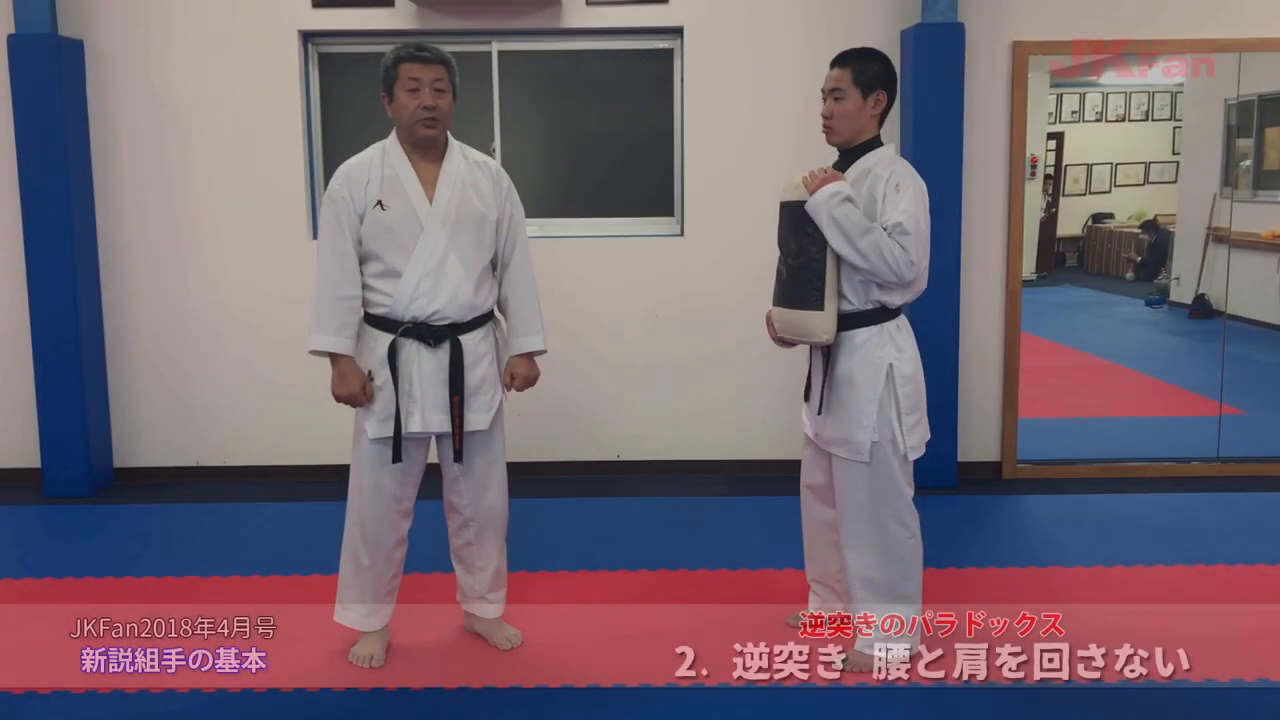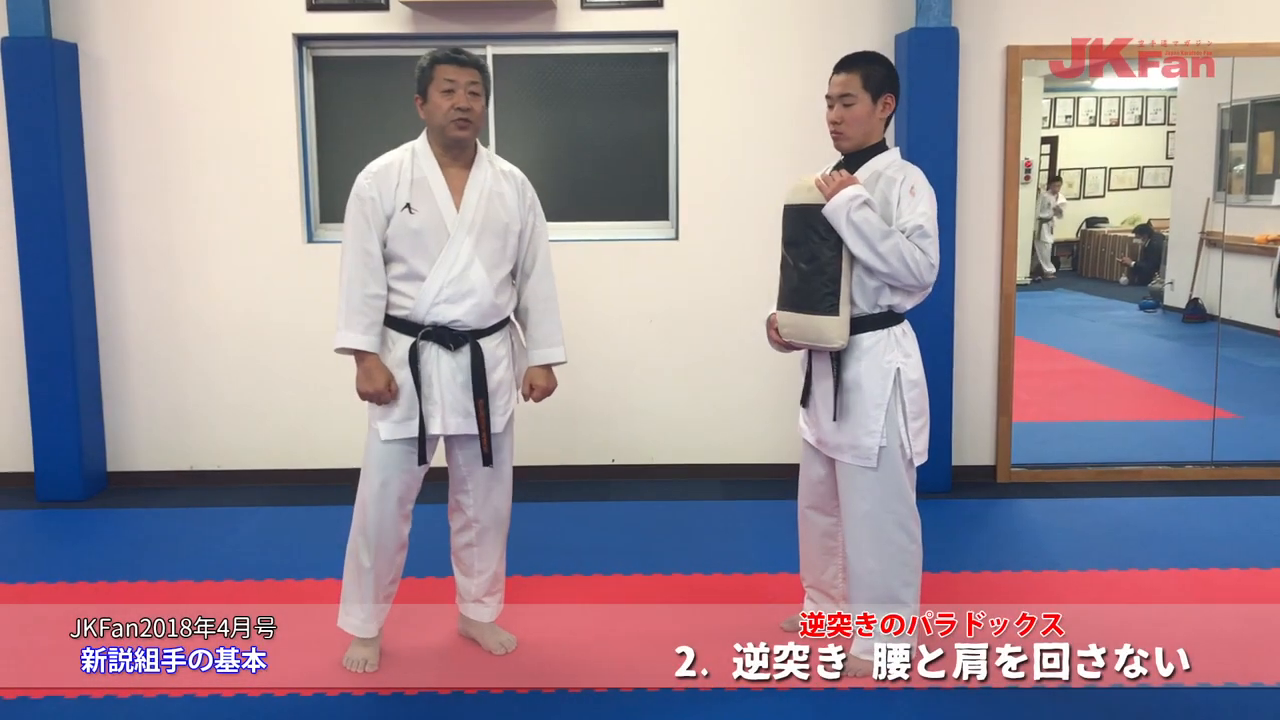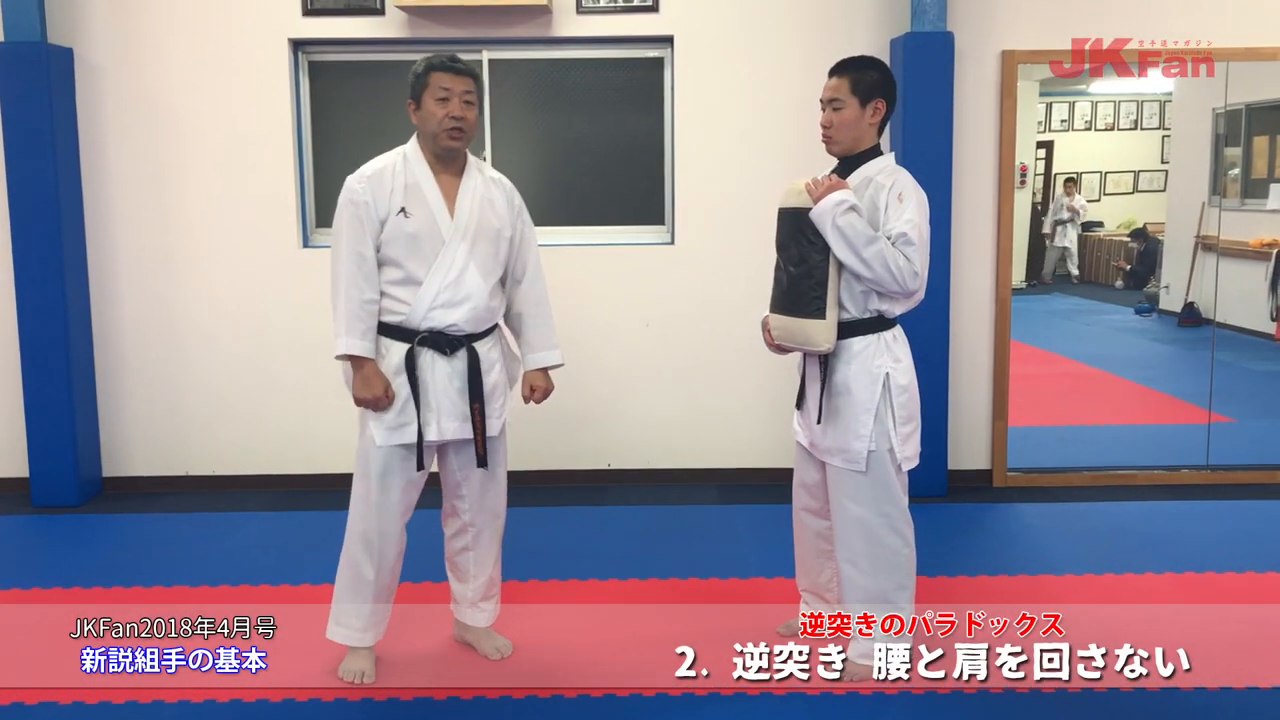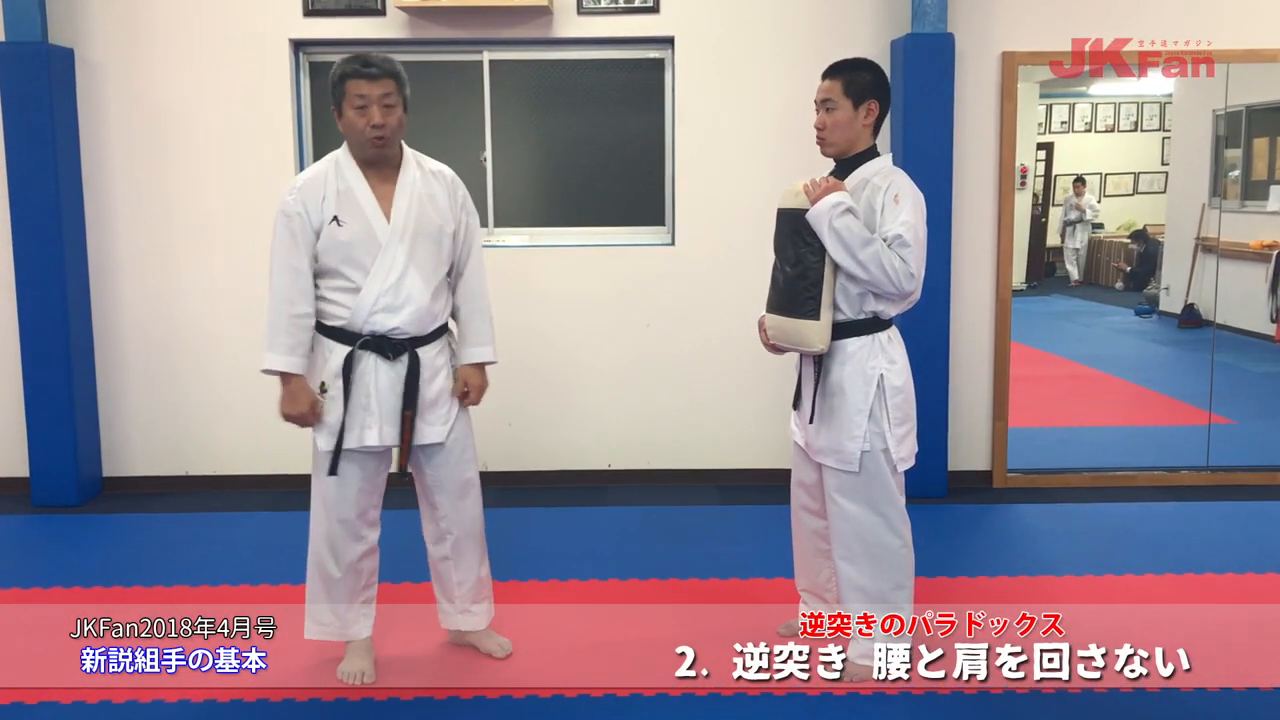
dt=0.5s
person 1, frame 1
left shoulder: (488, 177)
right shoulder: (355, 179)
left elbow: (515, 268)
right elbow: (338, 277)
left wrist: (524, 347)
right wrist: (341, 359)
left hip: (472, 357)
right hip: (393, 360)
left knee: (480, 494)
right knee: (380, 497)
left ankle: (483, 607)
right ankle: (370, 618)
person 1, frame 2
left shoulder: (512, 185)
right shoulder: (382, 178)
left elbow: (535, 276)
right elbow: (363, 274)
left wrist: (542, 357)
right wrist: (366, 358)
left hip: (487, 362)
right hip: (411, 360)
left knee: (485, 499)
right knee: (384, 499)
left ankle: (479, 611)
right ankle: (365, 624)
person 1, frame 3
left shoulder: (499, 192)
right shoulder: (372, 183)
left elbow: (524, 282)
right elbow: (353, 280)
left wrist: (537, 360)
right wrist: (362, 364)
left hip: (477, 368)
right hip: (400, 367)
left knee: (478, 502)
right knee: (381, 508)
left ankle: (473, 616)
right ankle: (359, 635)
person 1, frame 4
left shoulder: (442, 183)
right shoulder: (310, 192)
left elbow: (468, 277)
right elbow: (291, 292)
left wrist: (474, 358)
right wrist: (292, 378)
left hip: (429, 368)
right hip: (349, 372)
left knee: (455, 501)
right knee: (345, 513)
left ankle: (467, 618)
right ankle: (355, 634)
person 2, frame 1
left shoulder: (894, 177)
right shoulder: (834, 179)
left elbow: (901, 264)
left wrist: (833, 203)
left hip: (874, 356)
right hip: (830, 353)
left knee: (876, 499)
right knee: (824, 490)
left ankle: (890, 629)
right ankle: (834, 600)
person 2, frame 2
left shoulder: (903, 181)
right shoulder: (828, 183)
left elbow: (919, 268)
left wrist: (850, 205)
right wrist: (784, 321)
left hip: (877, 362)
right hip: (826, 360)
left knee: (878, 506)
right knee: (820, 498)
left ankle: (884, 632)
right ankle: (828, 604)
person 2, frame 3
left shoulder: (895, 186)
right shoulder: (830, 186)
left elbow: (904, 274)
left wrist: (837, 211)
right wrist: (781, 322)
left hip: (868, 366)
right hip: (822, 363)
left knee: (870, 510)
right knee: (816, 500)
left ankle: (880, 638)
right ankle: (825, 607)
person 2, frame 4
left shoulder: (891, 187)
right shoulder: (827, 189)
left elbow: (901, 275)
left wrist: (833, 212)
left hip: (865, 366)
right hip: (819, 362)
left knee: (868, 511)
right knee: (813, 501)
left ankle: (880, 639)
right ankle: (823, 608)
